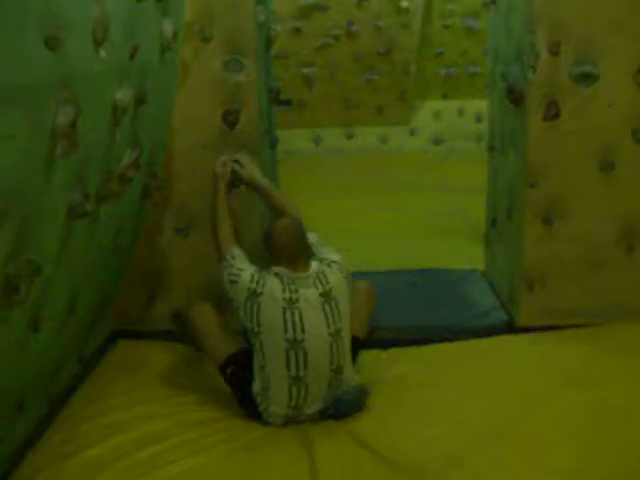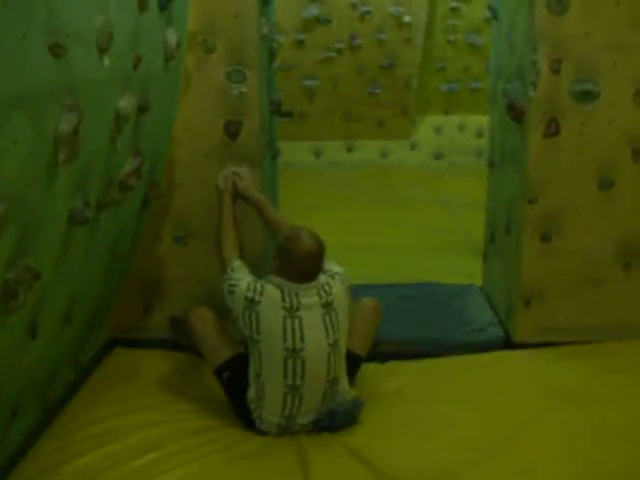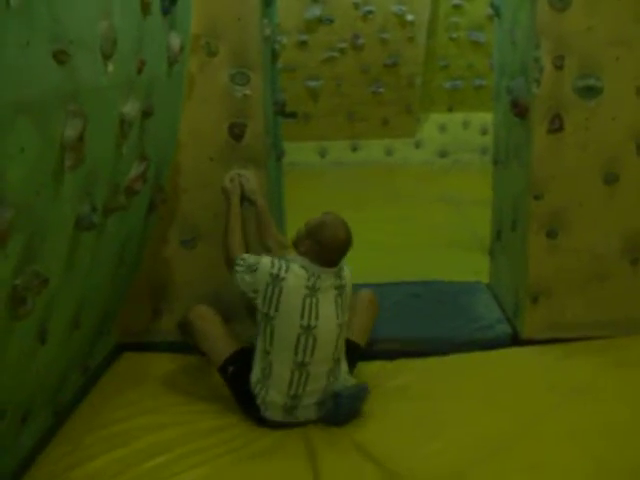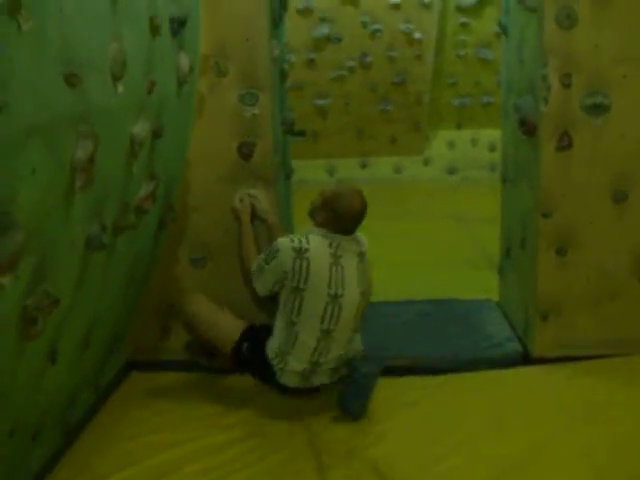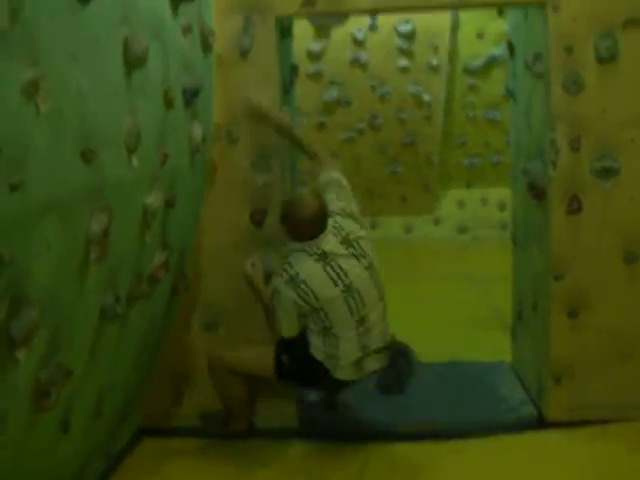
dt=0.4s
person 1, frame 1
left shoulder: (254, 289)
right shoulder: (336, 273)
left elbow: (227, 244)
right elbow: (298, 226)
left wrist: (221, 187)
right wrist: (259, 182)
left hip: (273, 412)
right hip: (337, 398)
left knee: (198, 313)
right knee: (363, 289)
person 1, frame 2
left shoulder: (254, 297)
right shoulder: (337, 286)
left elbow: (230, 256)
right elbow: (298, 243)
left wrist: (226, 199)
right wrist: (255, 196)
left hip: (268, 421)
right hip: (330, 411)
left knee: (198, 315)
right knee: (370, 305)
person 1, frame 3
left shoulder: (276, 273)
right shoulder: (342, 275)
left elbow: (235, 261)
right elbow: (281, 249)
left wrist: (233, 201)
right wrist: (258, 200)
left hip: (270, 411)
right hip: (330, 400)
left knee: (197, 313)
right knee: (367, 297)
person 1, frame 4
left shoulder: (294, 249)
right shoulder: (360, 246)
left elbow: (259, 283)
left wrist: (245, 221)
right wrist: (271, 221)
left hip: (285, 374)
right hip: (338, 368)
left knee: (193, 306)
left ankle: (223, 354)
person 1, frame 5
left shoulder: (292, 279)
right shoulder: (347, 222)
left elbow: (284, 331)
right elbow: (323, 161)
left wrist: (258, 285)
right wrist: (281, 123)
left hip: (334, 369)
right hip: (375, 356)
left knee: (220, 360)
left ankle: (239, 427)
right ankle: (332, 394)
